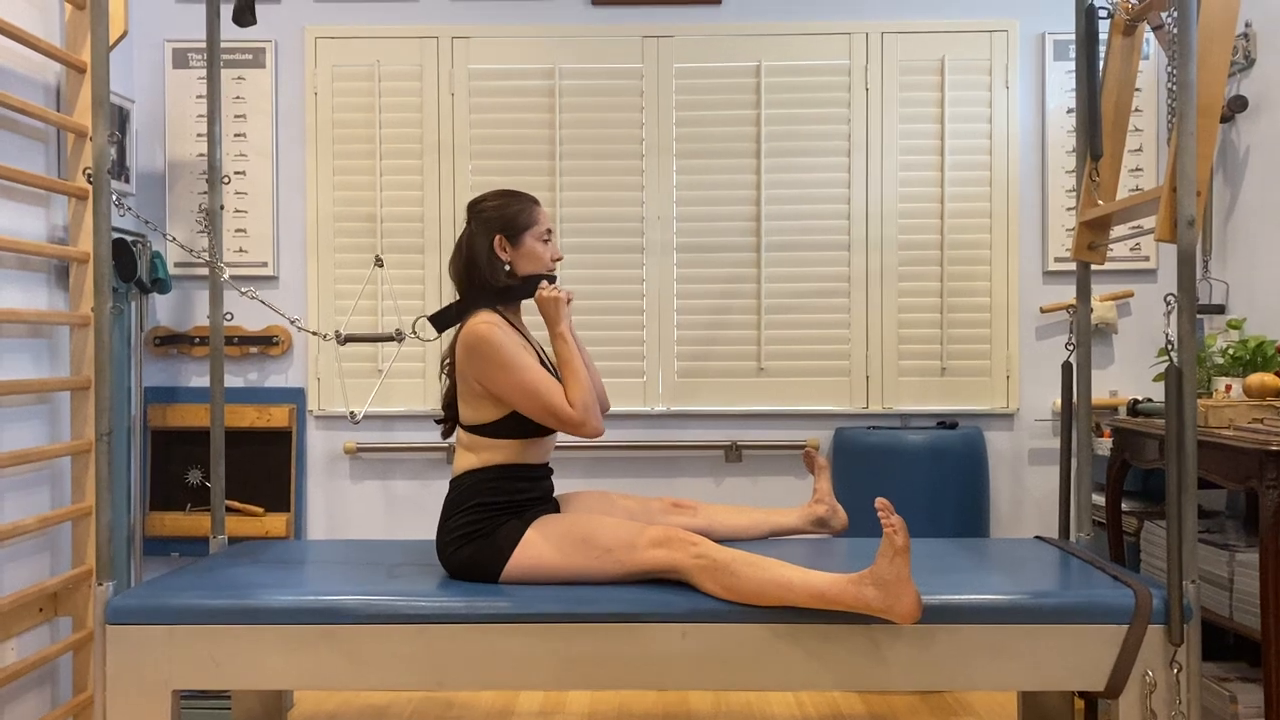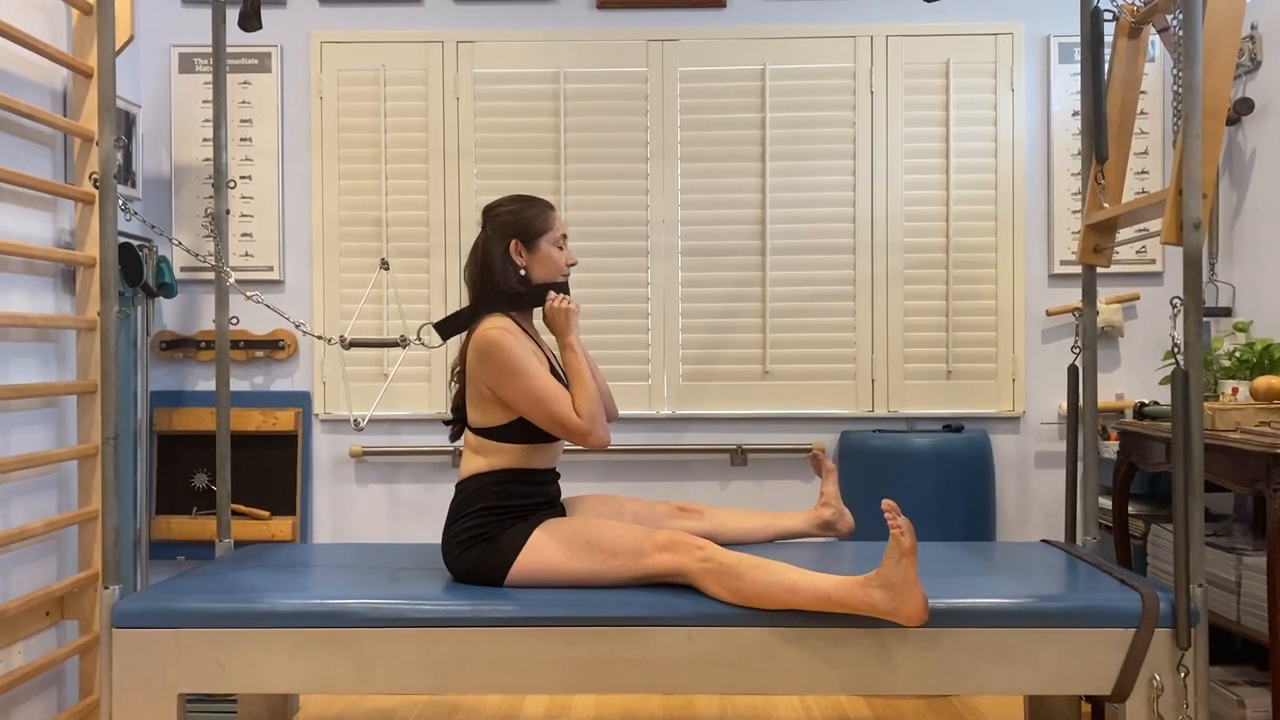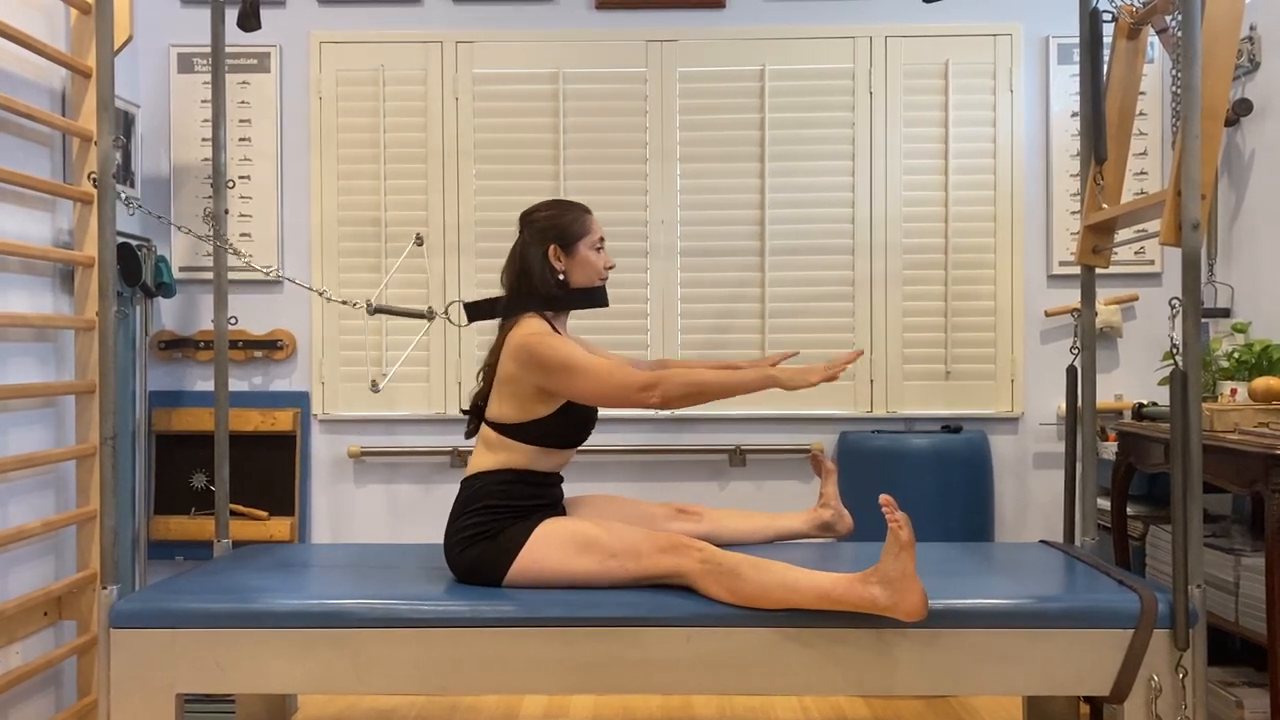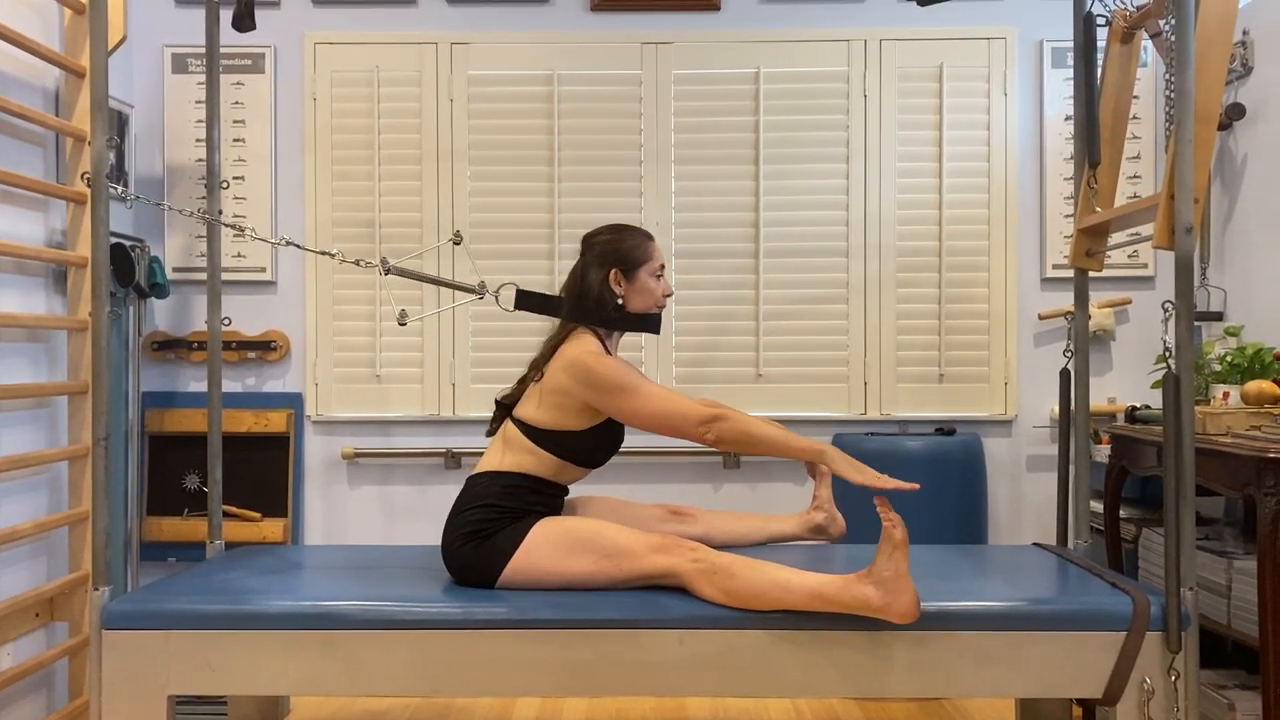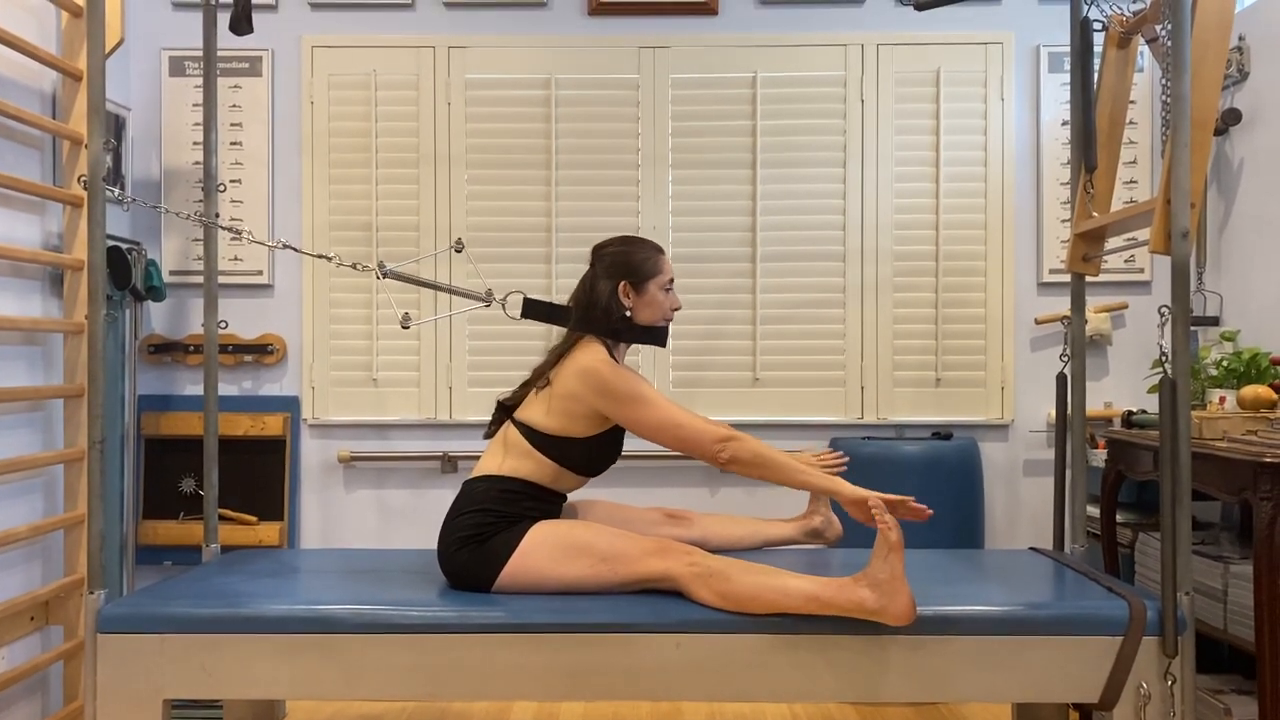
dt=1s
person 1, frame 1
left shoulder: (507, 324)
right shoulder: (485, 333)
left elbow: (598, 406)
right elbow: (585, 421)
left wrist: (564, 326)
right wrist: (558, 328)
left hip: (526, 510)
right hip: (488, 532)
left knee: (675, 511)
right knee: (677, 549)
left ankle: (812, 515)
person 1, frame 2
left shoulder: (518, 331)
right shoulder: (497, 338)
left elbow: (606, 412)
right elbow: (592, 431)
left wrist: (570, 339)
right wrist: (568, 340)
left hip: (533, 513)
right hip: (493, 535)
left knee: (680, 515)
right knee: (685, 554)
left ankle: (817, 518)
person 1, frame 3
left shoulder: (547, 334)
right shoulder: (533, 342)
left elbow: (646, 372)
right elbow: (655, 391)
left wrist: (749, 368)
right wrist: (773, 376)
left hip: (532, 513)
right hip: (494, 534)
left knee: (682, 518)
right knee: (683, 557)
left ankle: (815, 519)
right ankle: (873, 594)
person 1, frame 4
left shoulder: (589, 350)
right shoulder: (586, 363)
left elbow: (696, 410)
right elbow: (709, 426)
left wrist: (800, 444)
right wrist: (825, 453)
left hip: (524, 517)
right hip: (490, 535)
left knee: (678, 520)
right knee: (678, 558)
left ankle: (807, 522)
person 1, frame 5
left shoulder: (594, 358)
right shoulder: (596, 371)
left elbow: (701, 429)
right elbow: (722, 447)
left wrist: (792, 464)
right wrist: (841, 490)
left hip: (518, 520)
right hip: (487, 537)
left knee: (674, 523)
right knee: (676, 562)
left ankle: (801, 526)
right ankle: (866, 599)
